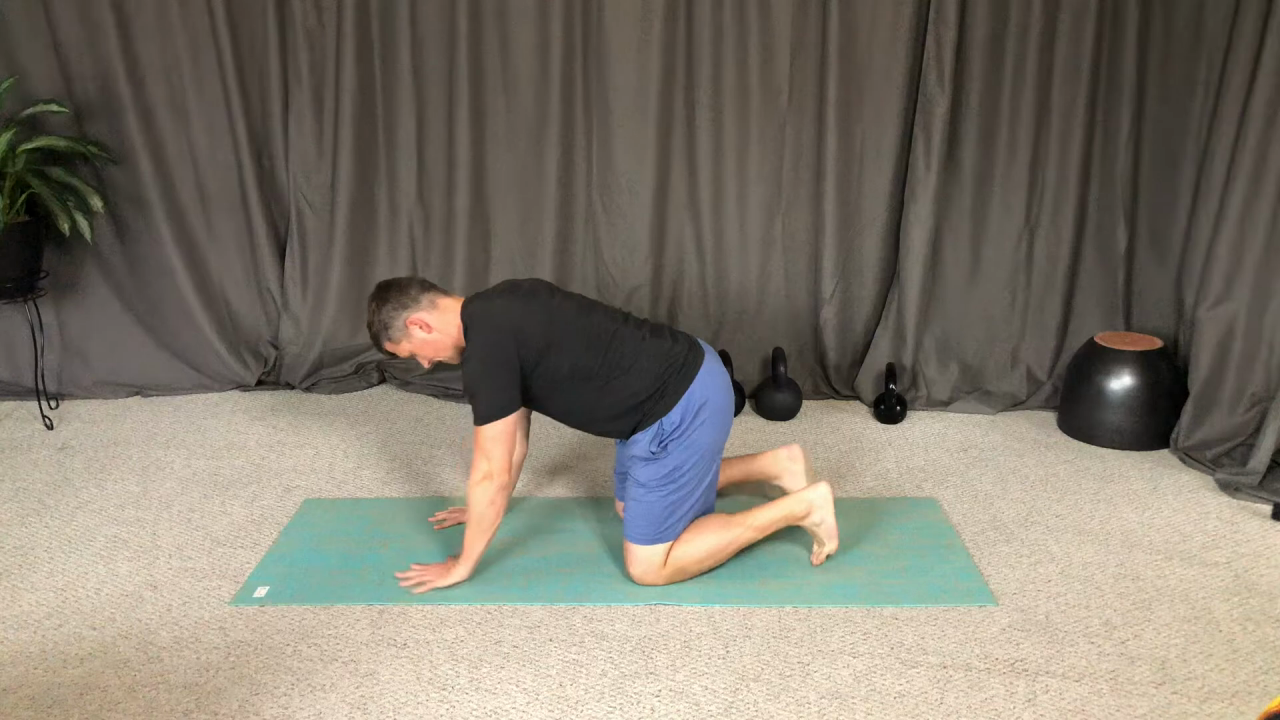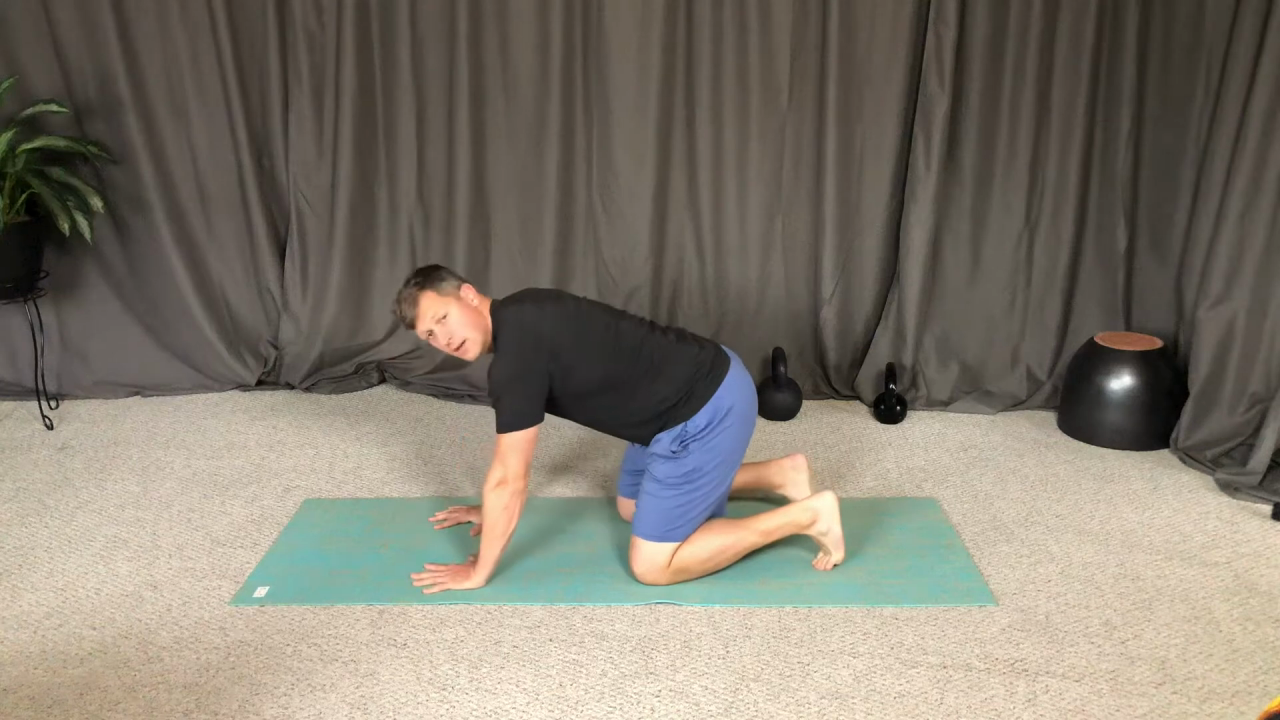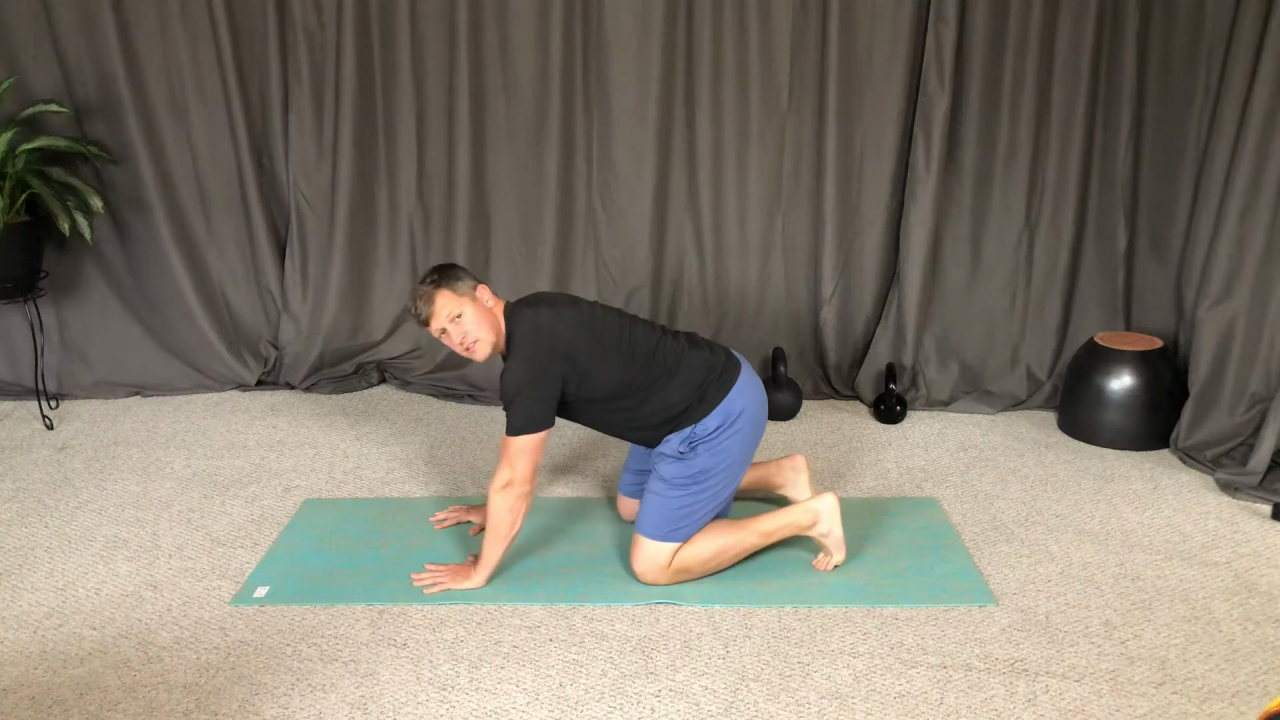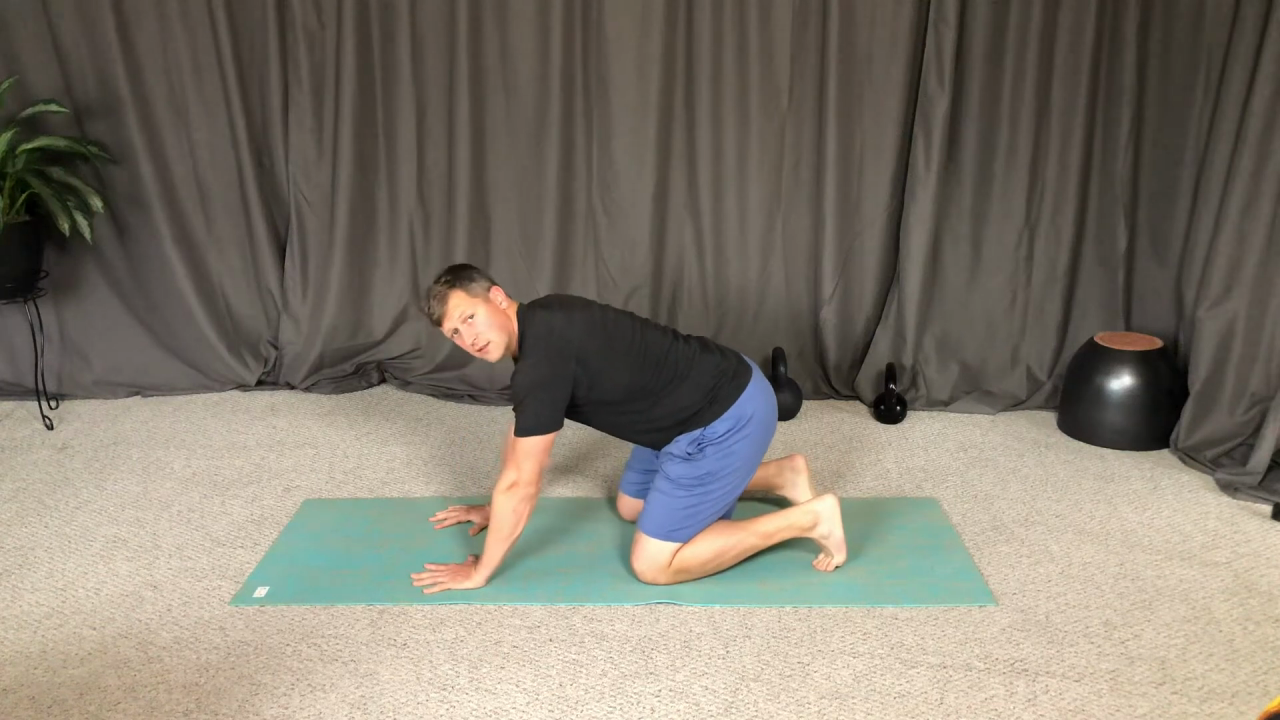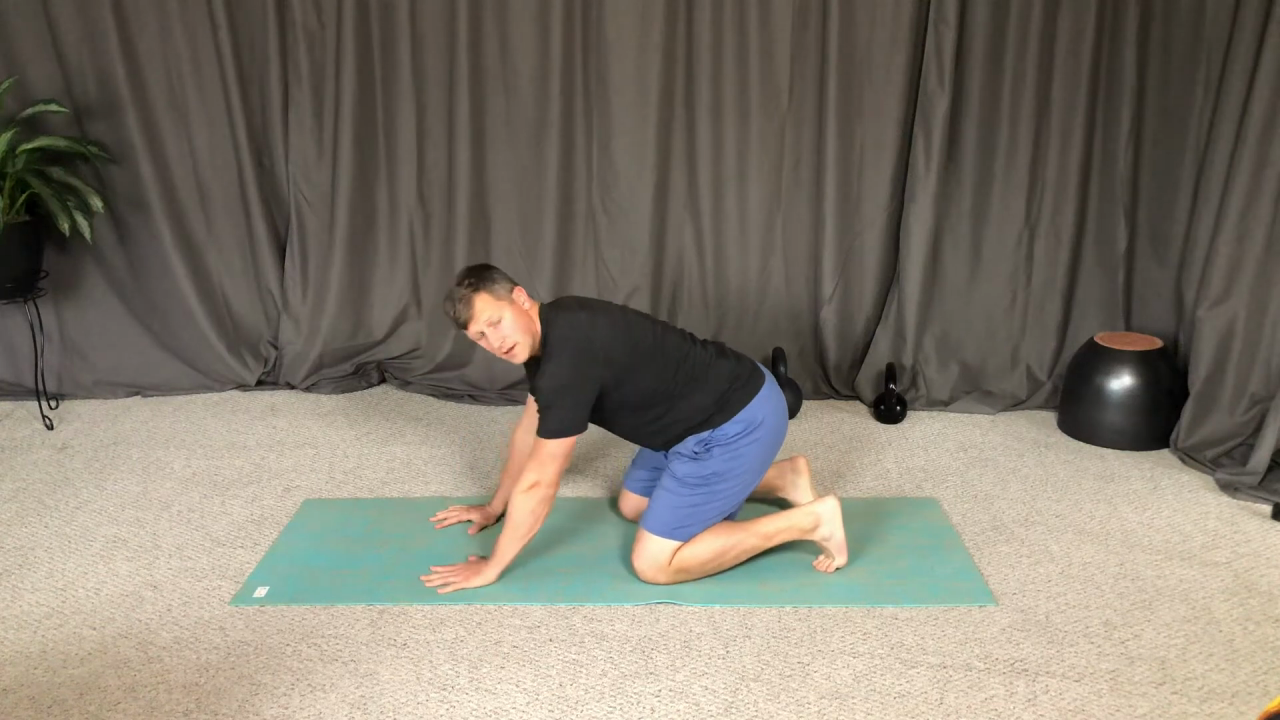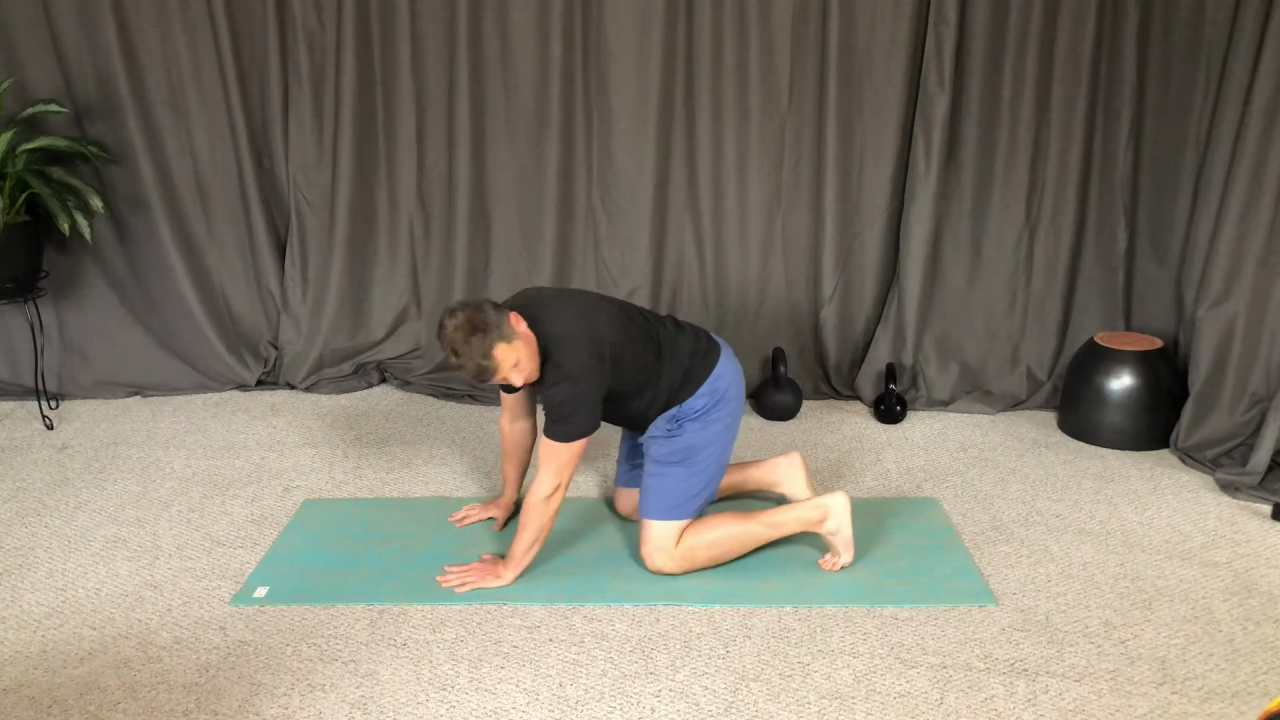
dt=0.5s
person 1, frame 1
left shoulder: (486, 346)
right shoulder: (496, 312)
left elbow: (492, 472)
right elbow: (514, 431)
left wrist: (463, 565)
right wrist: (486, 510)
left hip: (684, 405)
right hip: (687, 378)
left knee: (648, 565)
right knee: (631, 507)
left ankle: (802, 507)
right ankle: (776, 465)
person 1, frame 2
left shoulder: (516, 353)
right shoulder: (518, 319)
left elbow: (510, 479)
right elbow: (520, 432)
left wrist: (478, 571)
right wrist: (492, 509)
left hip: (707, 410)
right hip: (705, 384)
left knee: (652, 564)
right knee: (631, 507)
left ankle: (807, 514)
right ankle: (779, 474)
person 1, frame 3
left shoulder: (531, 355)
right shoulder: (528, 323)
left elbow: (515, 481)
right elbow: (520, 434)
left wrist: (479, 572)
right wrist: (493, 509)
left hip: (718, 413)
right hip: (709, 389)
left knee: (653, 565)
right knee: (631, 507)
left ankle: (809, 516)
right ankle: (780, 474)
person 1, frame 4
left shoulder: (542, 357)
right shoulder: (539, 325)
left elbow: (521, 482)
right elbow: (524, 431)
left wrist: (479, 572)
right wrist: (494, 508)
left hip: (727, 417)
right hip: (716, 394)
left knee: (653, 564)
right knee: (631, 506)
left ankle: (809, 517)
right ankle: (781, 474)
person 1, frame 5
left shoulder: (567, 360)
right shoulder: (534, 333)
left elbow: (537, 482)
right elbow: (531, 427)
left wrist: (491, 567)
right wrist: (495, 507)
left hip: (739, 421)
right hip: (707, 409)
left knee: (653, 563)
right knee: (633, 506)
left ankle: (809, 520)
right ankle: (779, 477)
person 1, frame 6
left shoulder: (573, 363)
right shoulder: (506, 336)
left elbow: (550, 485)
right elbow: (517, 418)
left wrist: (508, 567)
right wrist: (507, 497)
left hip: (702, 391)
right hip: (661, 387)
left knee: (663, 553)
right knee: (630, 504)
left ankle: (818, 513)
right ankle: (775, 474)
